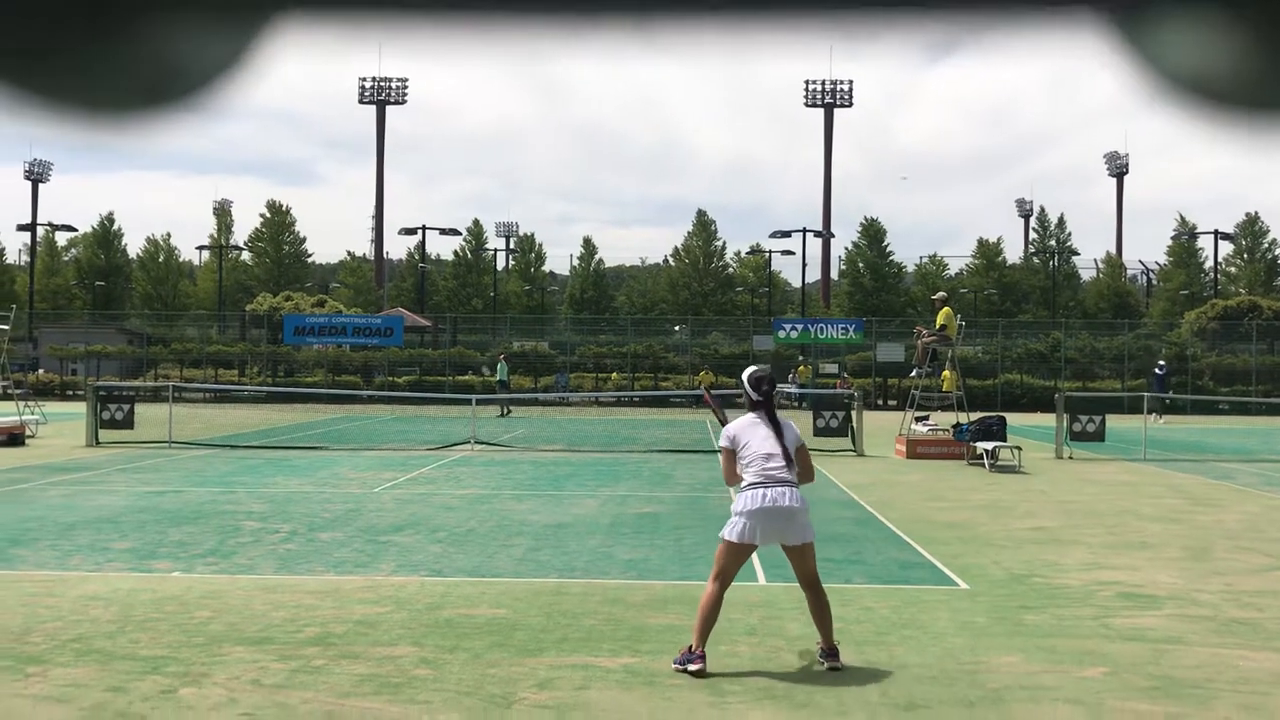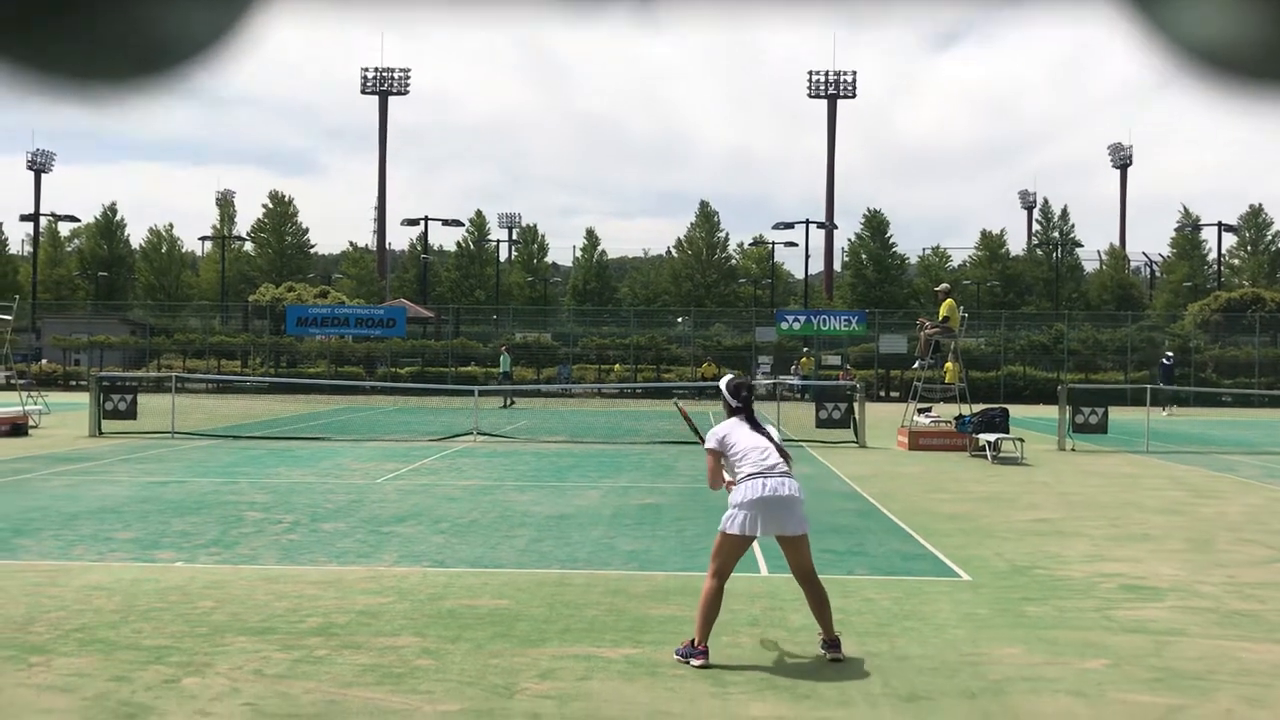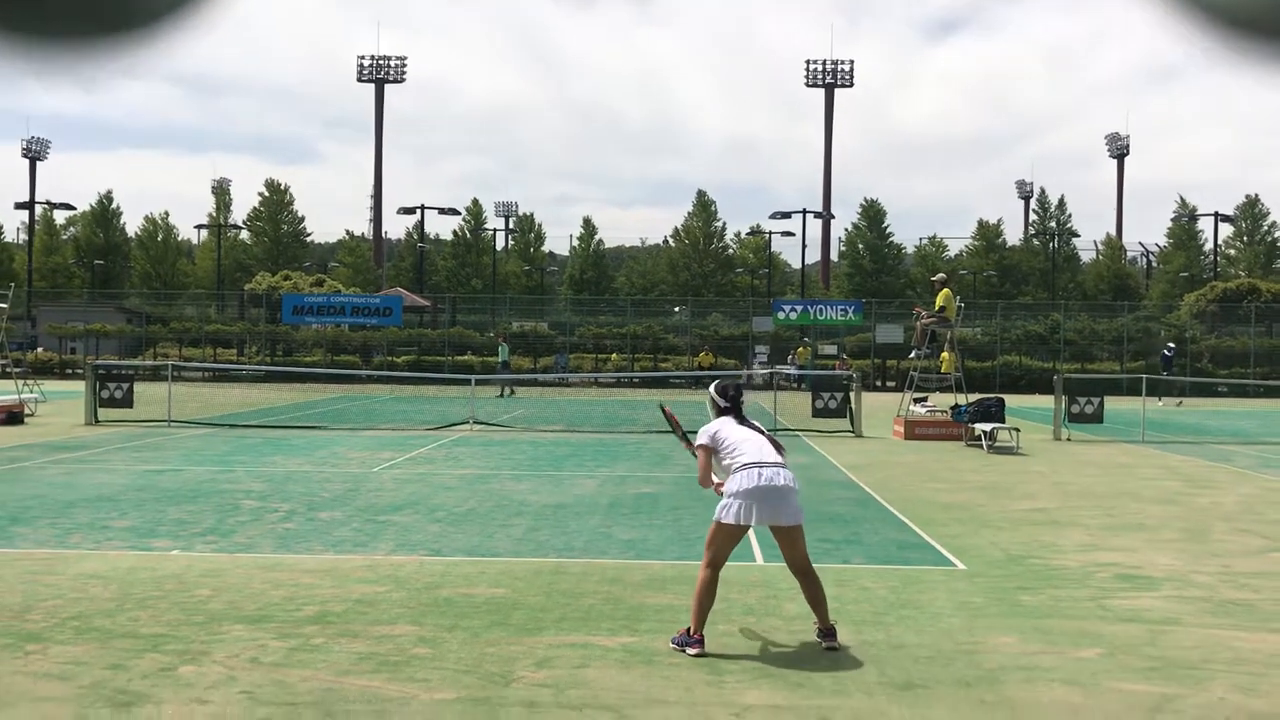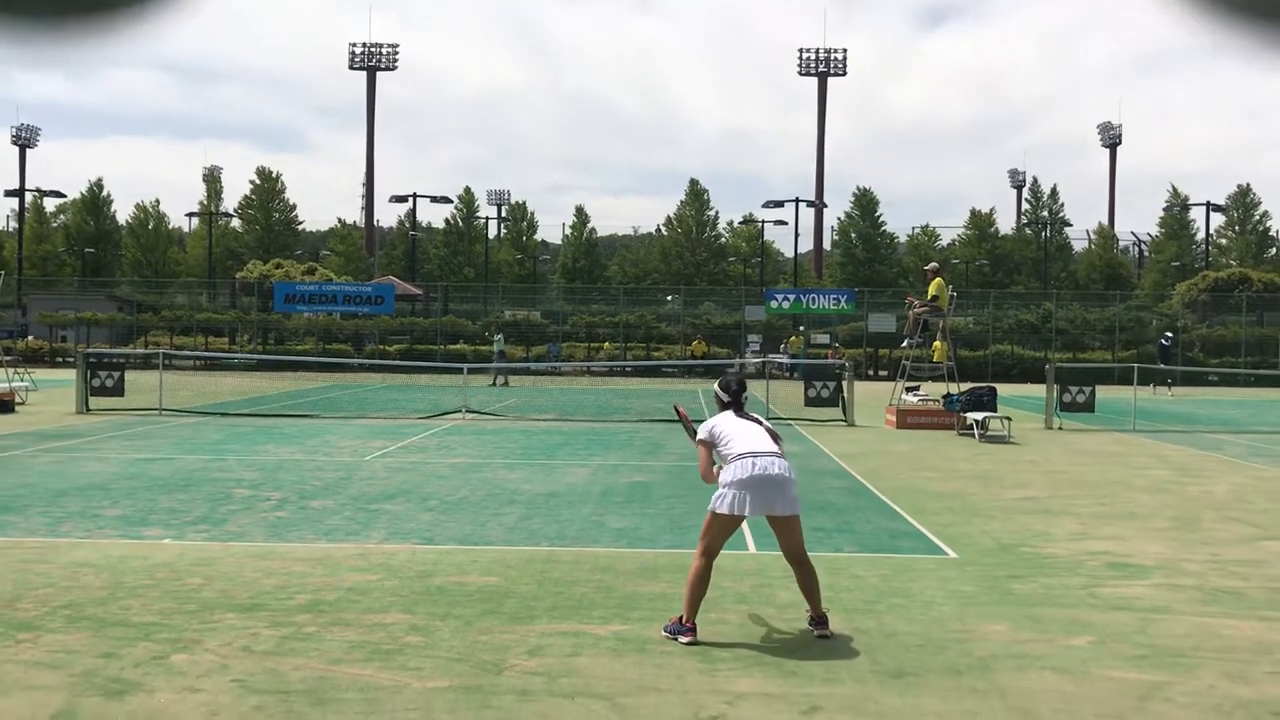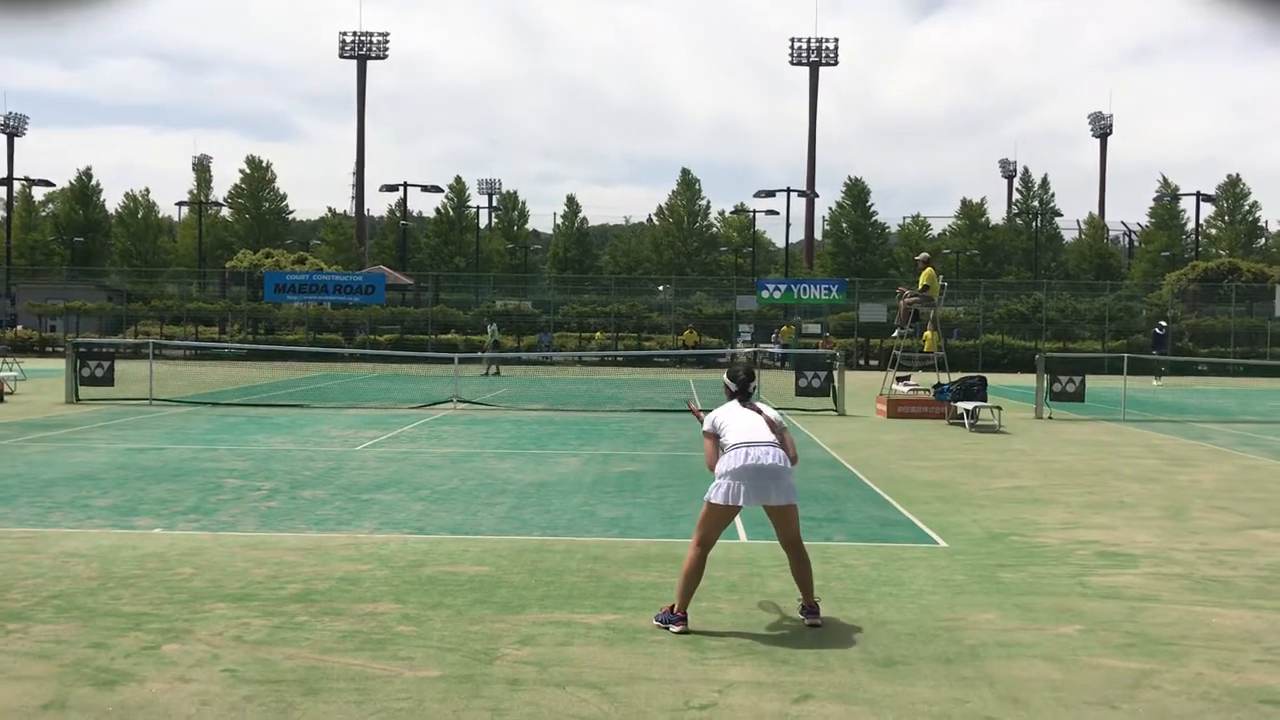
dt=0.2s
person 1, frame 1
left shoulder: (733, 429)
right shoulder: (789, 427)
left elbow: (730, 479)
right elbow: (808, 474)
left hip: (752, 505)
right hip: (792, 503)
left knee: (719, 580)
right knee: (811, 582)
left ankle: (696, 653)
right ankle: (830, 650)
person 1, frame 2
left shoulder: (718, 432)
right shoulder: (768, 429)
left elbow: (714, 483)
left wrist: (727, 479)
left hip: (751, 496)
right hip: (789, 493)
left knee: (717, 574)
right knee: (807, 575)
left ankle: (698, 647)
right ankle: (831, 642)
person 1, frame 3
left shoulder: (709, 430)
right shoulder: (756, 427)
left elbow: (703, 479)
left wrist: (715, 482)
left hip: (746, 485)
right hip: (784, 483)
left knee: (710, 564)
right knee: (801, 566)
left ankle: (694, 636)
right ankle: (827, 630)
person 1, frame 4
left shoulder: (710, 425)
right shoulder: (761, 421)
left elbow: (706, 475)
left wrist: (718, 474)
left hip: (741, 474)
right hip: (780, 474)
left knee: (705, 553)
right knee: (797, 555)
left ankle: (686, 624)
right ankle: (819, 618)
person 1, frame 5
left shoulder: (715, 415)
right shoulder: (770, 412)
left elbow: (712, 464)
right elbow: (792, 456)
left hip: (736, 465)
right hip: (777, 464)
left knee: (701, 543)
right knee: (793, 543)
left ankle: (677, 613)
right ankle: (810, 608)
